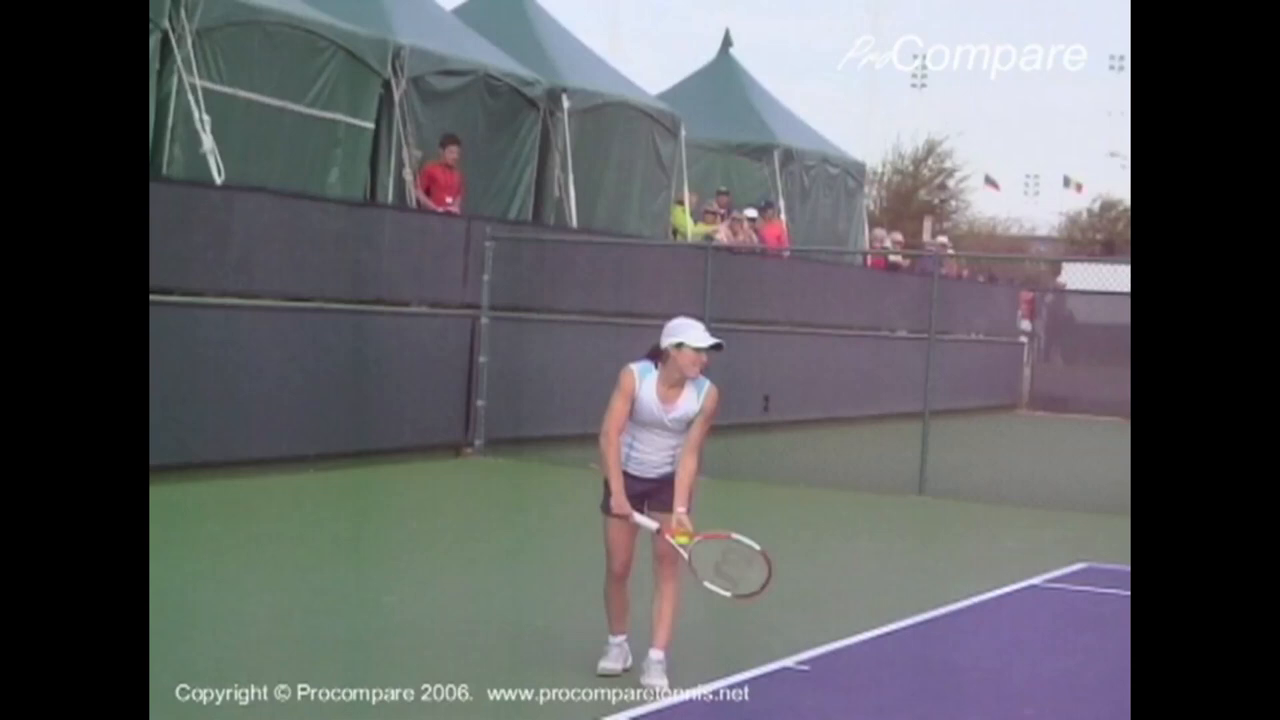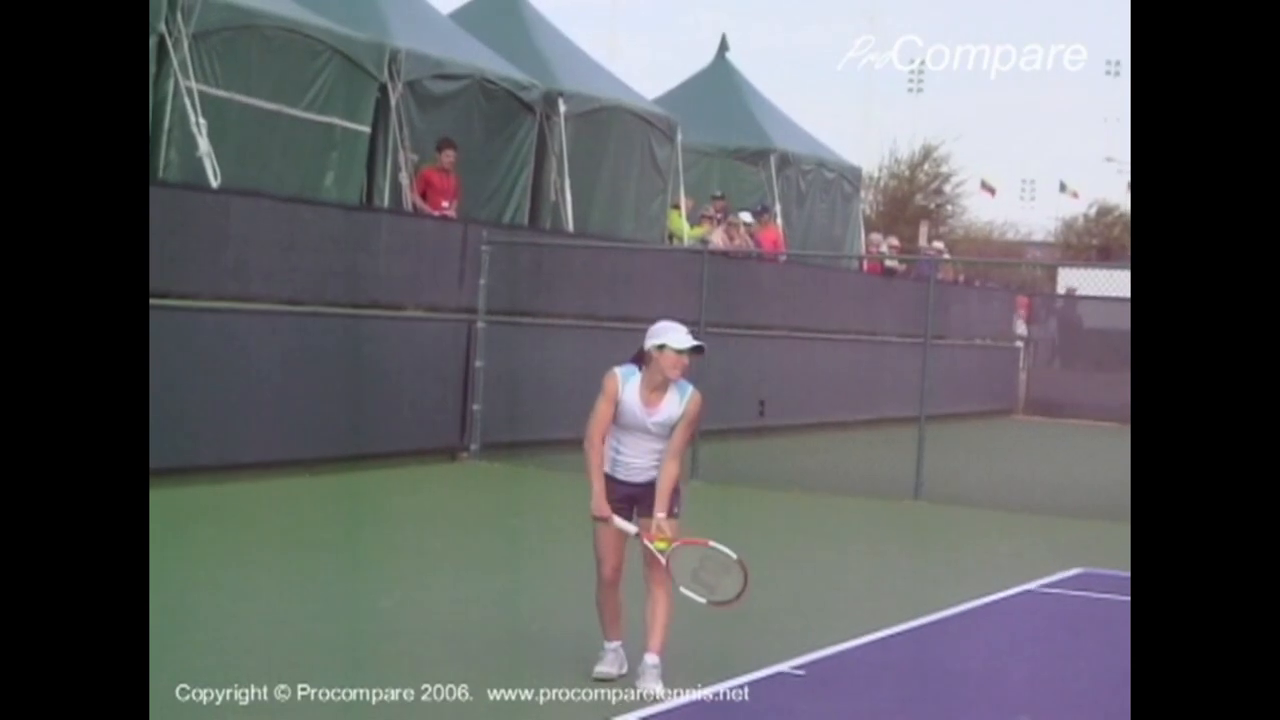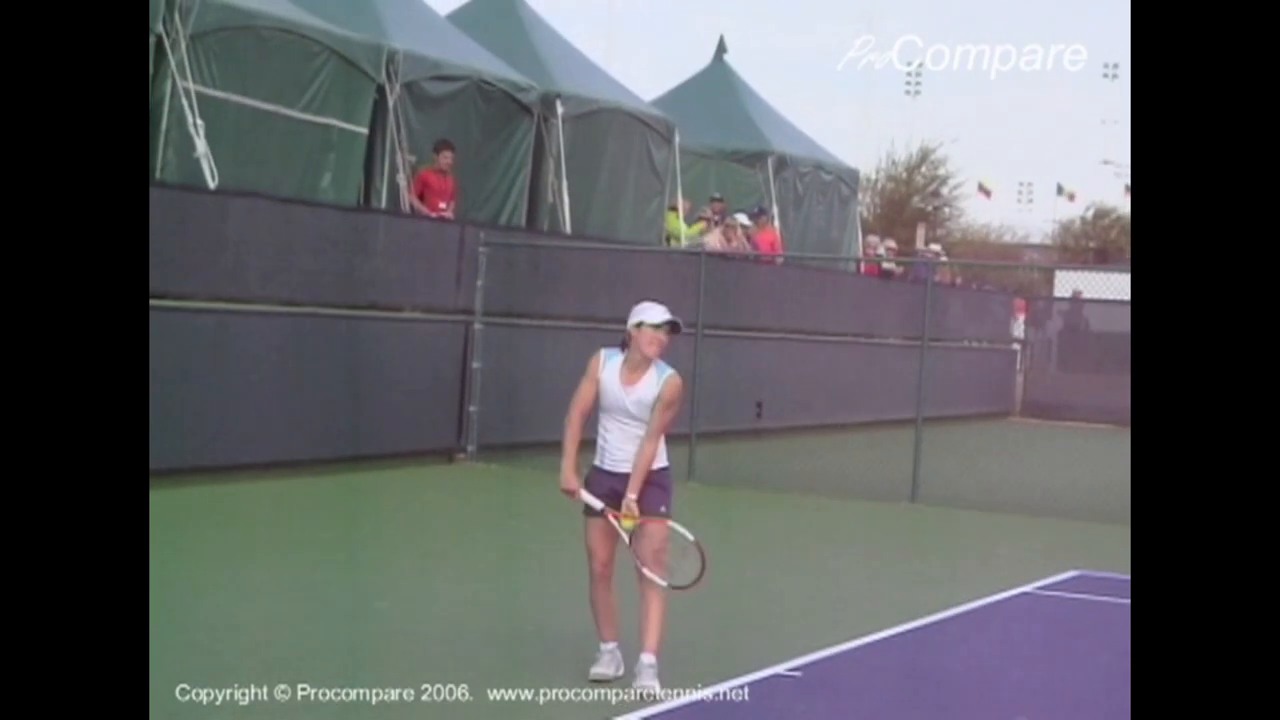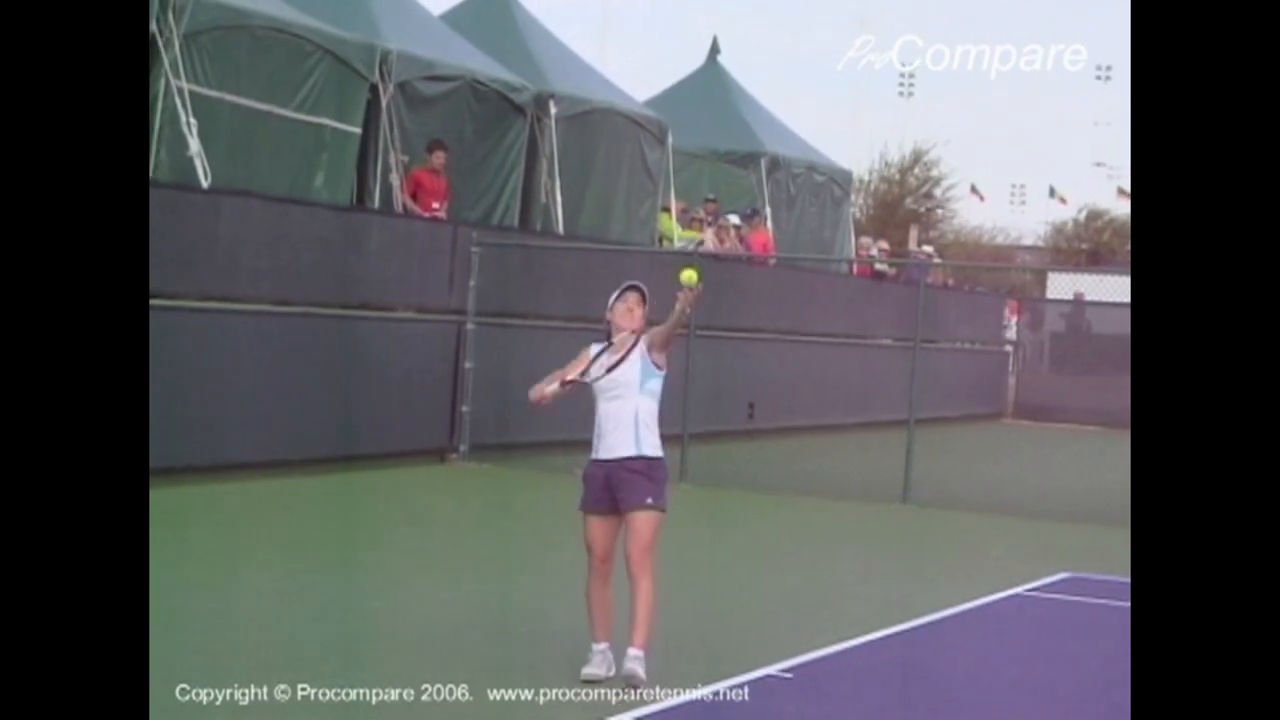
dt=0.3s
person 1, frame 1
left shoulder: (706, 395)
right shoulder: (634, 376)
left elbow: (689, 455)
right elbow: (609, 435)
left wrist: (680, 509)
right wrist: (617, 493)
left hip: (669, 480)
right hip: (626, 476)
left knee: (667, 565)
right knee: (617, 569)
left ankle: (656, 659)
right ankle: (617, 644)
person 1, frame 2
left shoulder: (689, 399)
right shoulder: (617, 380)
left elbow: (672, 459)
right elbow: (594, 438)
left wrist: (660, 514)
right wrist: (598, 495)
left hip: (658, 485)
right hip: (613, 482)
left knee: (658, 571)
right knee: (608, 574)
left ankle: (651, 664)
right ankle: (613, 650)
person 1, frame 3
left shoulder: (668, 381)
right shoulder: (602, 362)
left elbow: (651, 440)
right elbow: (577, 414)
left wrist: (634, 496)
right wrist: (569, 467)
left hip: (649, 480)
right hip: (603, 476)
left knee: (651, 572)
right knee: (600, 568)
left ankle: (648, 664)
right ankle: (609, 652)
person 1, frame 4
left shoulder: (652, 345)
right shoulder: (594, 354)
left elbow: (664, 334)
right elbow: (563, 377)
left wrist: (681, 310)
right wrist: (544, 389)
left hip: (644, 467)
right hip: (602, 467)
left knee: (639, 564)
right knee: (598, 563)
left ankle: (635, 656)
right ankle: (601, 651)
